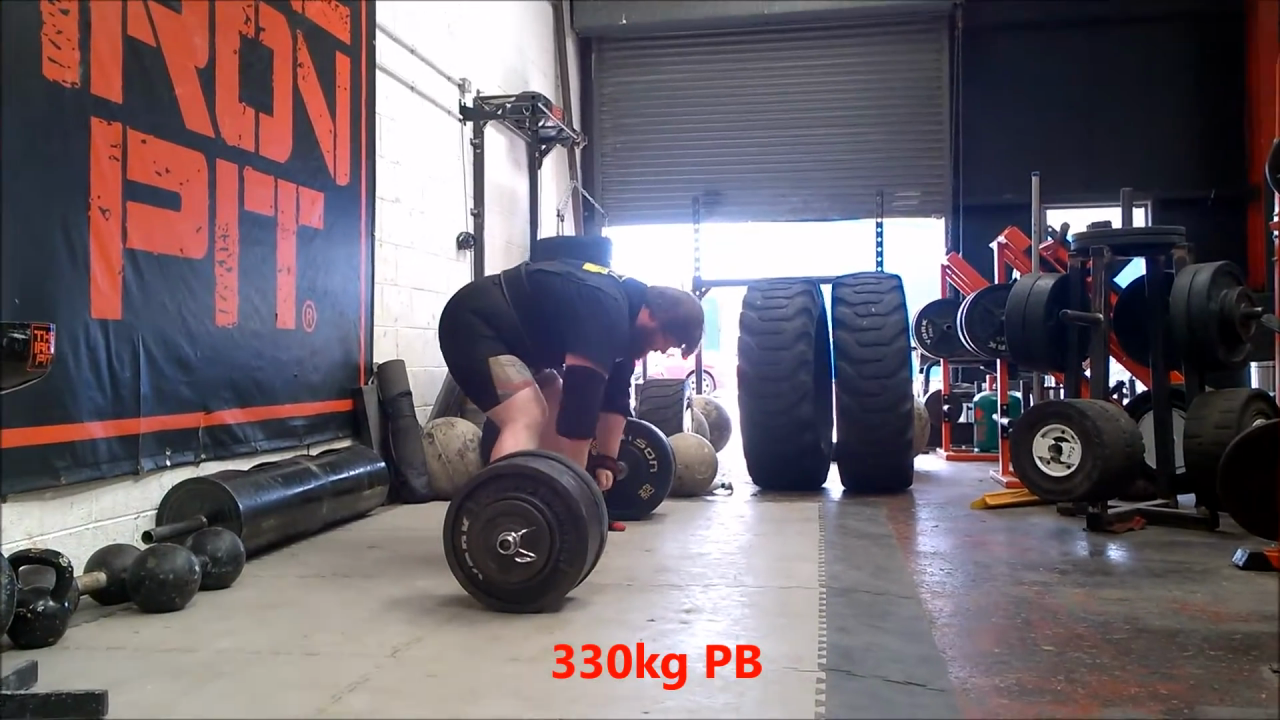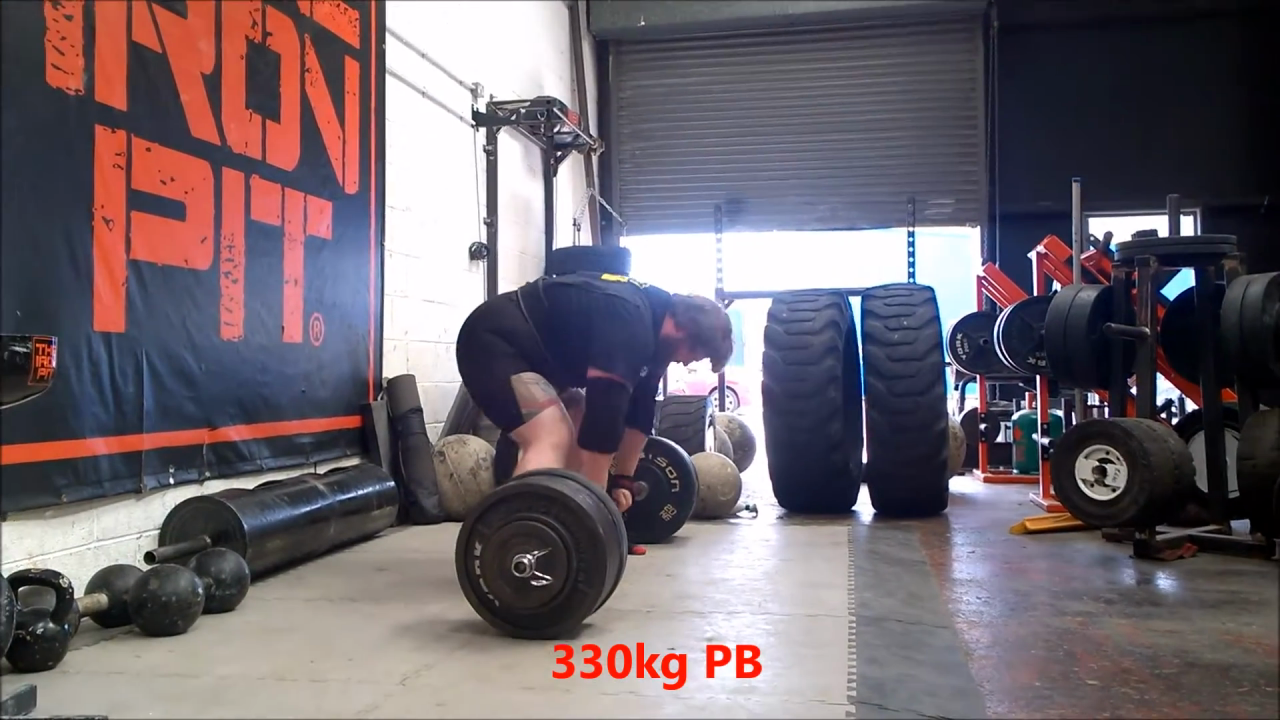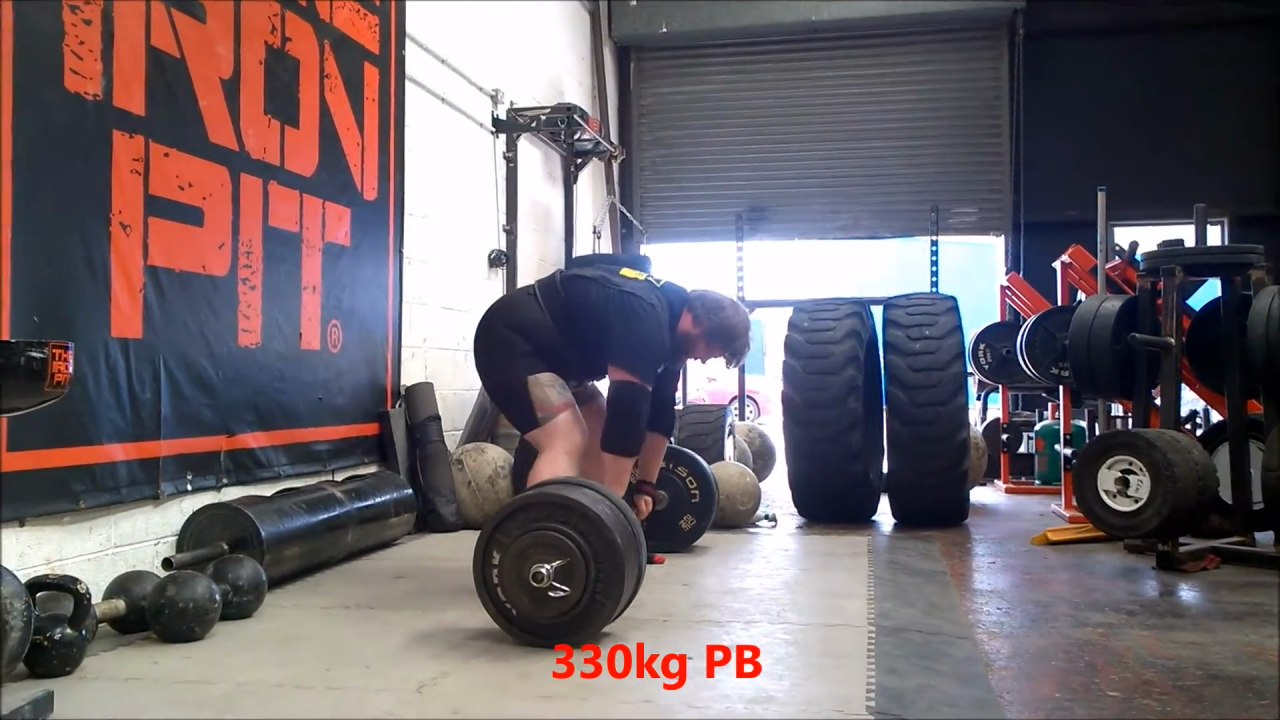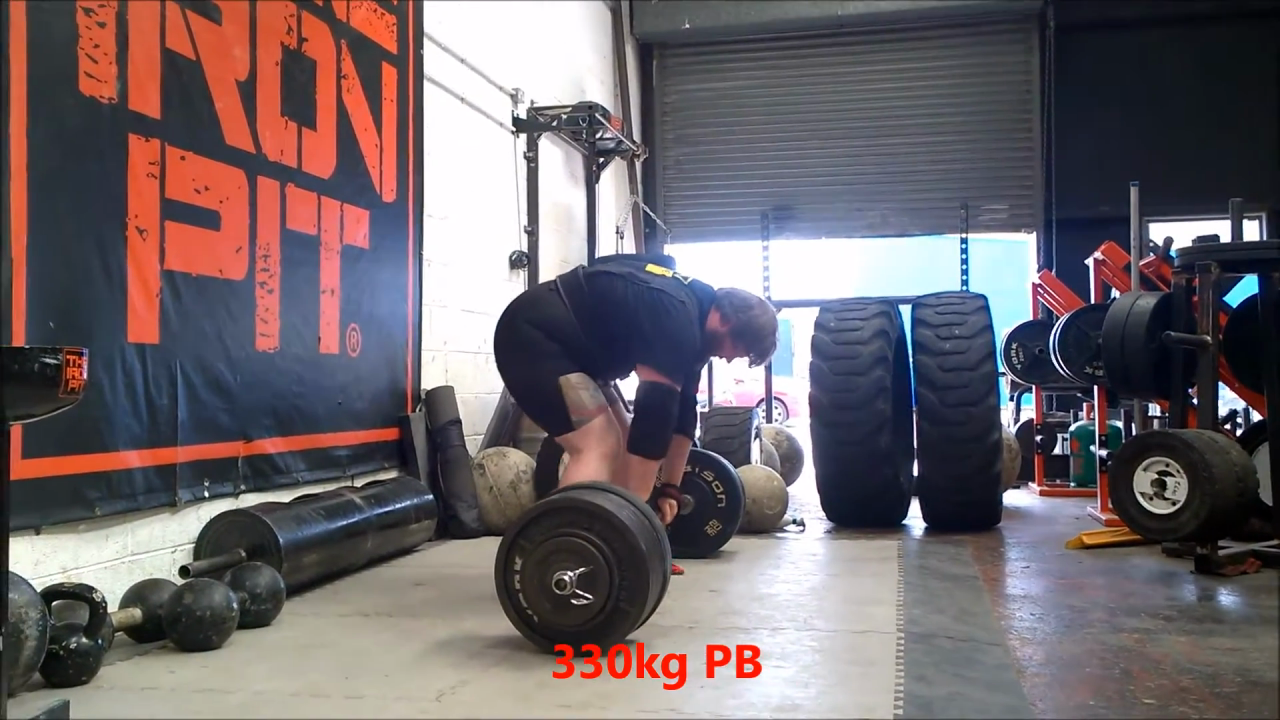
dt=0.3s
person 1, frame 1
left shoulder: (626, 314)
right shoulder: (606, 312)
left elbow: (615, 394)
right elbow: (581, 395)
left wrist: (607, 461)
right hip: (475, 324)
left knee: (555, 418)
right knee: (526, 421)
person 1, frame 2
left shoulder: (652, 329)
right shoulder: (629, 323)
left elbow: (639, 407)
right elbow: (605, 408)
left wrist: (623, 480)
right hip: (493, 343)
left knee: (586, 440)
right knee: (551, 440)
person 1, frame 3
left shoulder: (669, 326)
right shoulder: (645, 319)
left elbow: (660, 407)
right elbow: (627, 410)
left wrist: (646, 483)
right hip: (512, 339)
left knee: (601, 435)
right knee: (566, 443)
person 1, frame 4
left shoulder: (694, 317)
right shoulder: (678, 325)
left elbow: (682, 407)
right elbow: (656, 415)
left wrist: (670, 490)
left hip: (569, 345)
right hip: (533, 336)
left knee: (622, 441)
right knee: (598, 446)
